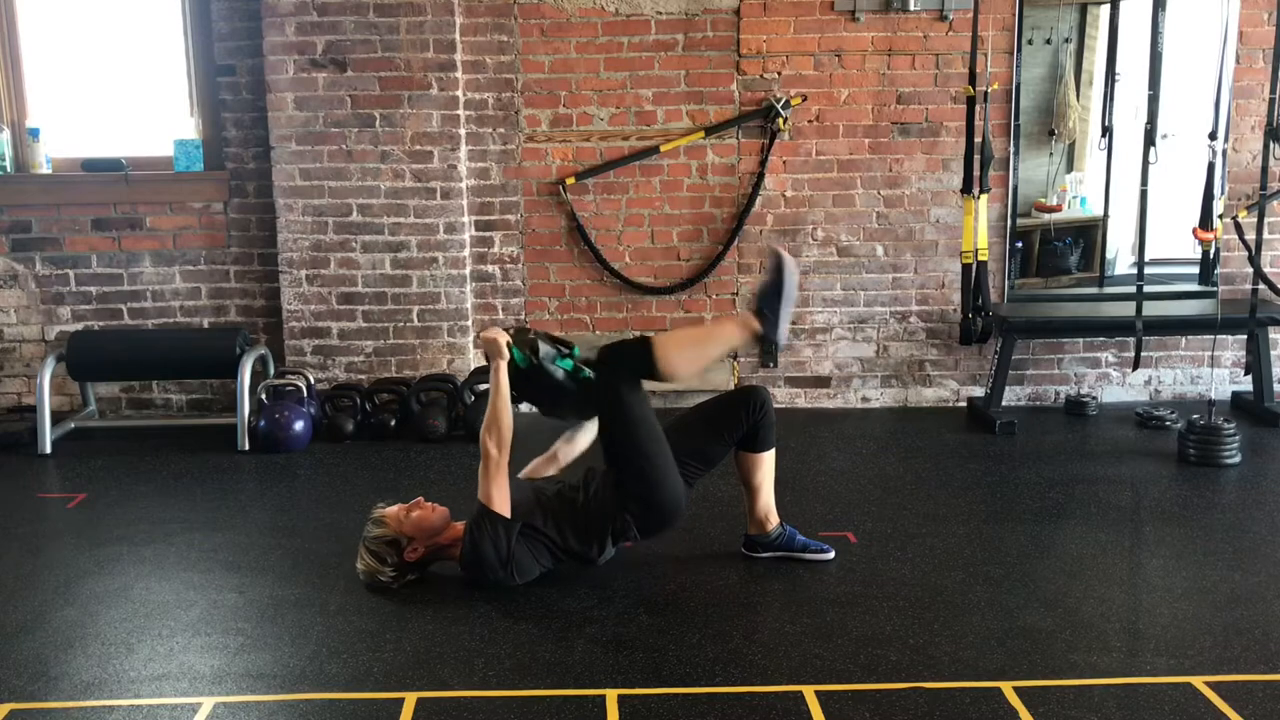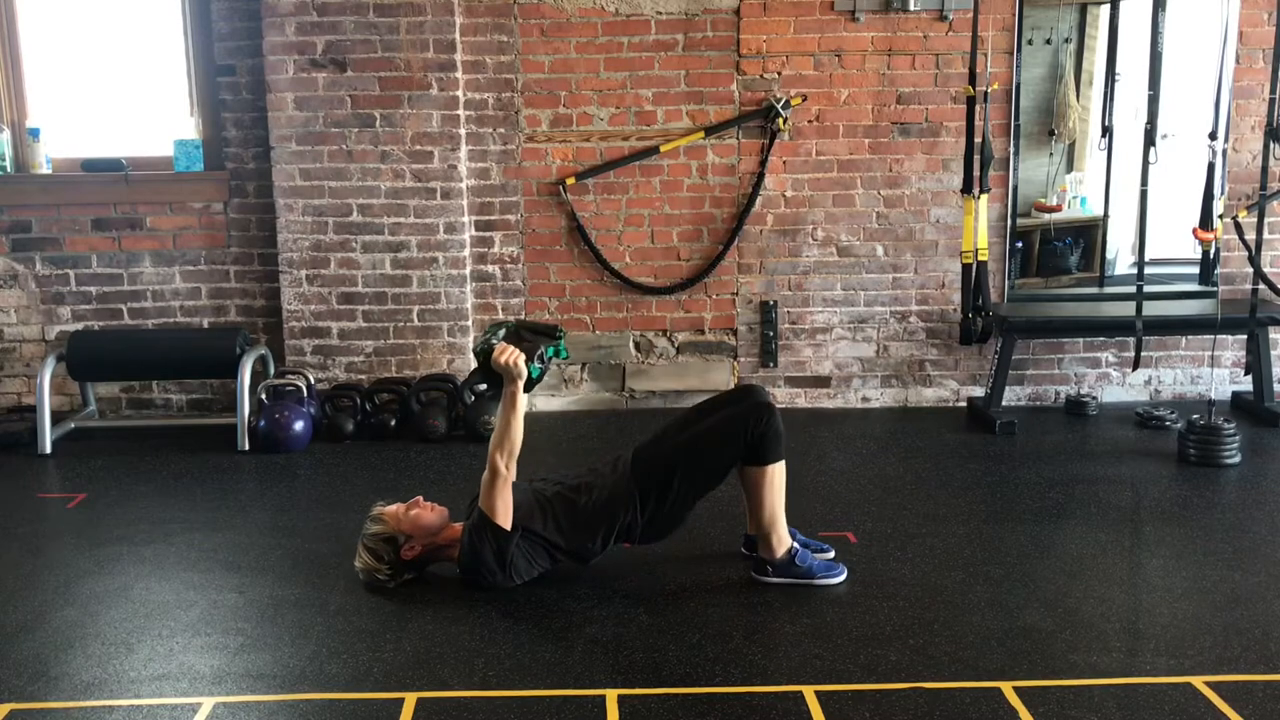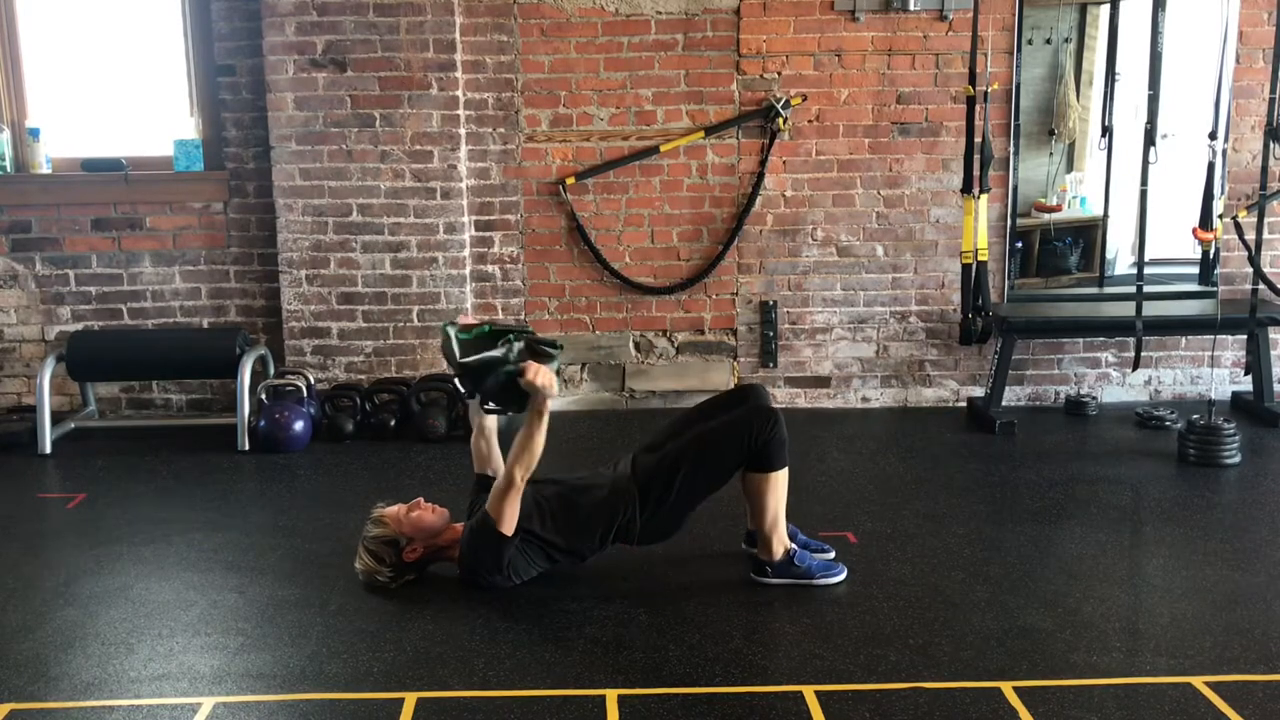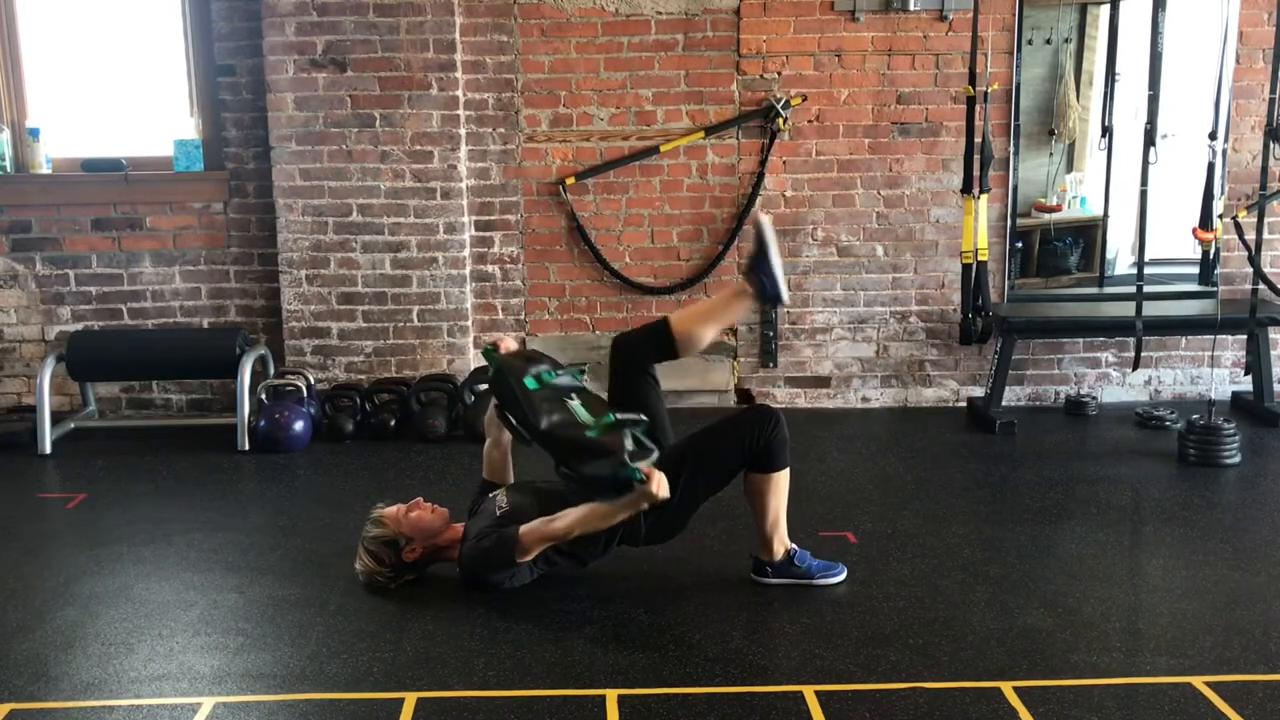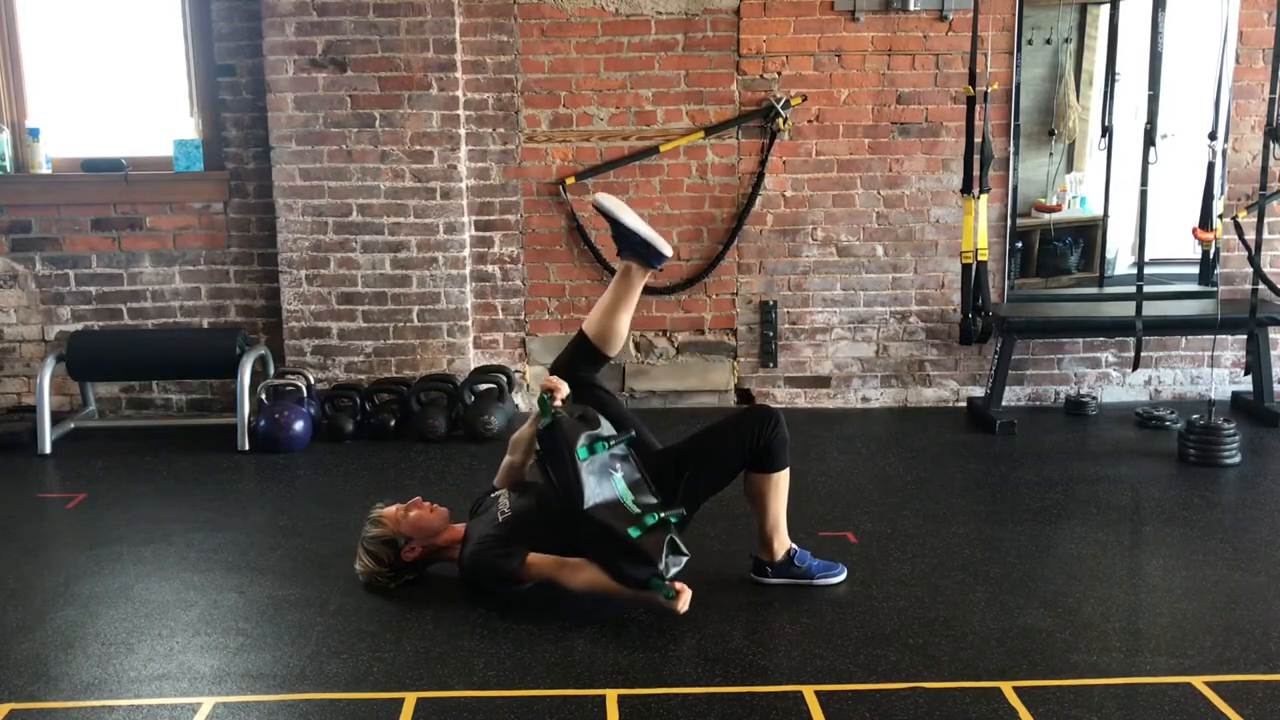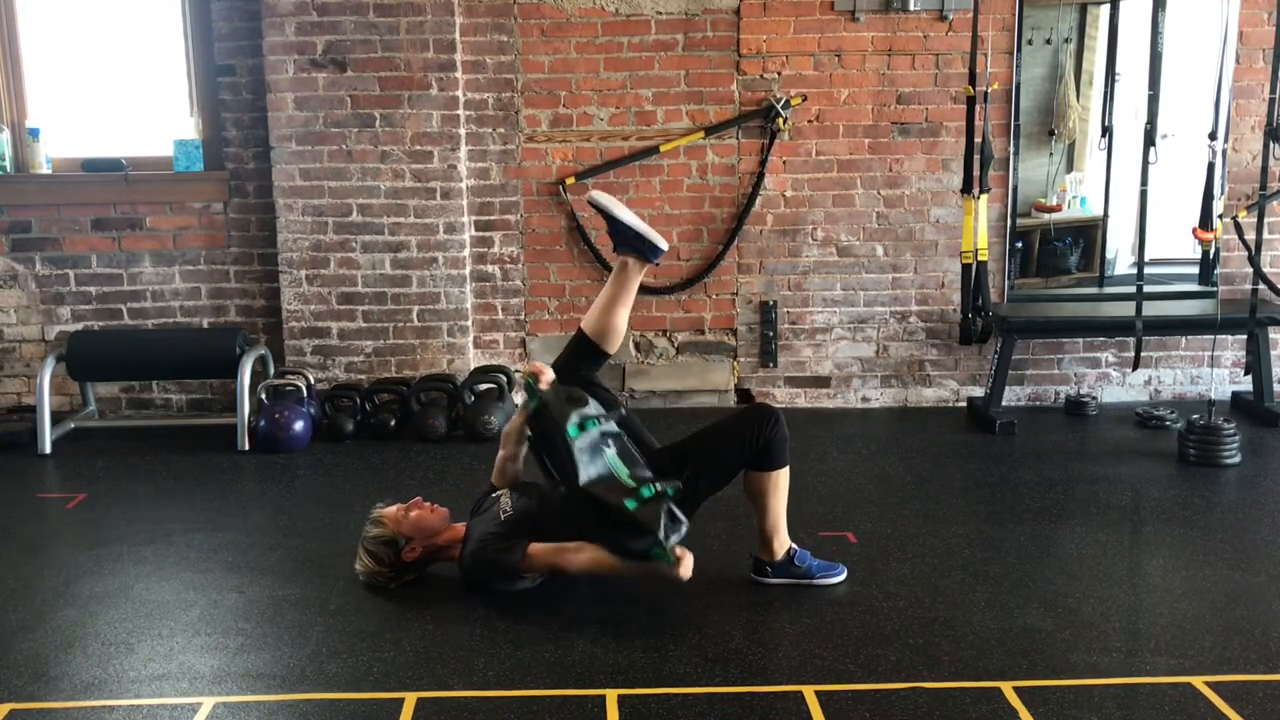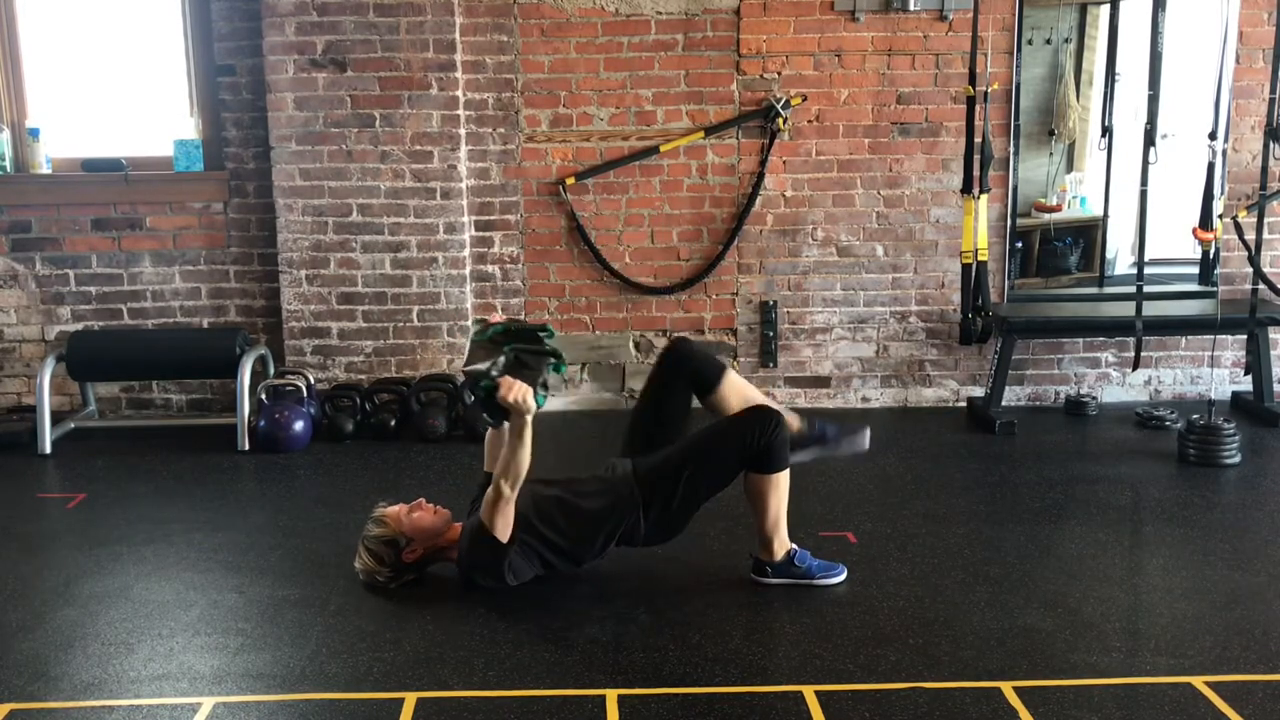
dt=0.7s
person 1, frame 1
left shoulder: (479, 542)
right shoulder: (485, 559)
left elbow: (549, 463)
right elbow: (495, 452)
left wrist: (596, 415)
right wrist: (499, 367)
left hip: (628, 488)
right hip: (642, 503)
left knee: (750, 401)
right knee: (616, 362)
left ankle: (767, 533)
right ankle: (757, 323)
person 1, frame 2
left shoulder: (476, 524)
right shoulder: (482, 558)
left elbow: (502, 465)
right elbow: (500, 467)
left wrist: (519, 379)
right wrist: (512, 384)
left hip: (627, 476)
right hip: (644, 502)
left knee: (748, 398)
right knee: (758, 418)
left ankle: (762, 532)
right ankle: (778, 554)
person 1, frame 3
left shoulder: (478, 515)
right shoulder: (479, 557)
left elbow: (485, 439)
right elbow: (514, 478)
right wrist: (537, 403)
left hip: (631, 476)
right hip: (643, 506)
left knee: (749, 399)
right knee: (763, 425)
left ankle: (765, 527)
right ankle: (774, 557)
person 1, frame 4
left shoulder: (482, 513)
right shoulder: (483, 557)
left elbow: (497, 442)
right elbow: (557, 529)
right wrist: (638, 499)
left hip: (635, 469)
right hip: (649, 505)
left knee: (632, 349)
right knee: (762, 424)
left ankle: (754, 288)
right ankle: (776, 559)
person 1, frame 5
left shoulder: (486, 511)
right shoulder: (482, 558)
left elbow: (516, 455)
right elbow: (566, 572)
left wrist: (547, 407)
right wrist: (655, 591)
right hip: (654, 496)
left knee: (572, 372)
right knee: (763, 425)
left ankle: (637, 262)
right ankle: (776, 559)
person 1, frame 6
left shoulder: (485, 512)
right shoulder: (482, 557)
left elbow: (509, 448)
right elbow: (566, 558)
right wrist: (655, 564)
left knee: (571, 373)
right knee: (762, 422)
left ankle: (633, 261)
right ankle: (776, 558)
person 1, frame 7
left shoulder: (478, 520)
right shoulder: (480, 558)
left elbow: (497, 461)
right elbow: (509, 485)
right wrist: (522, 415)
left hip: (631, 476)
right hip: (648, 503)
left knee: (682, 358)
right knee: (762, 426)
left ankle: (801, 434)
right ankle: (776, 559)
